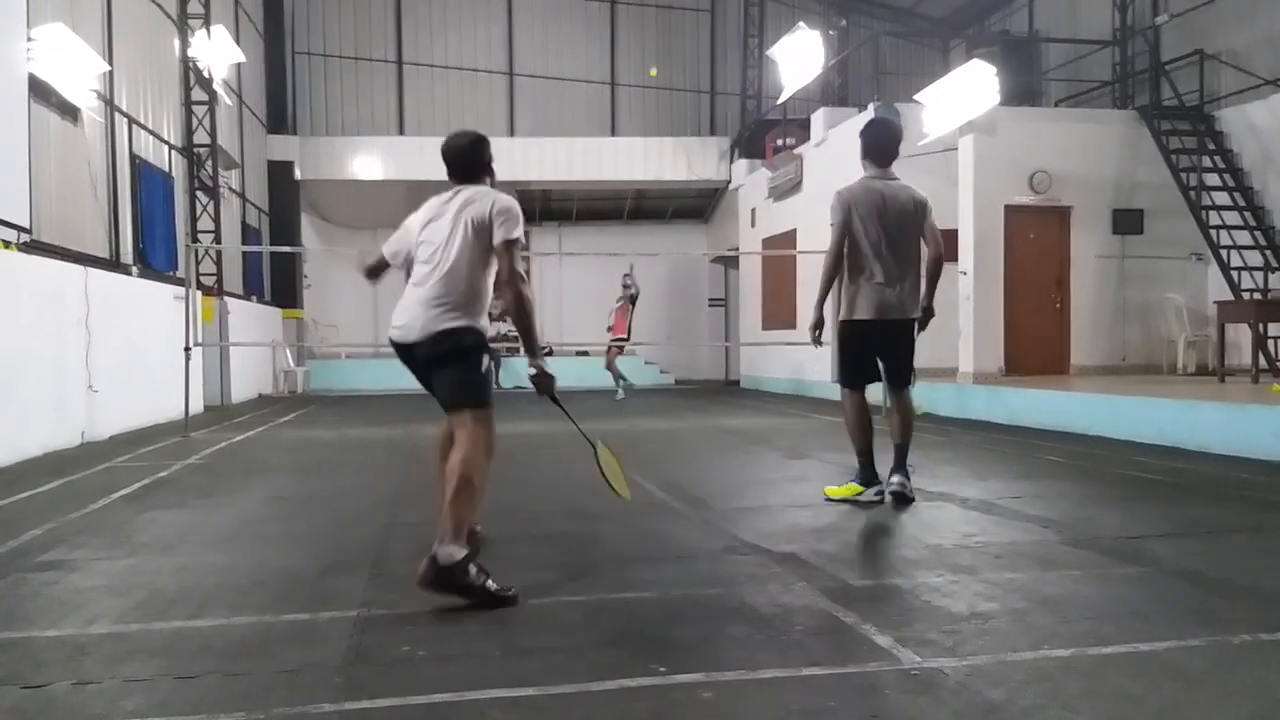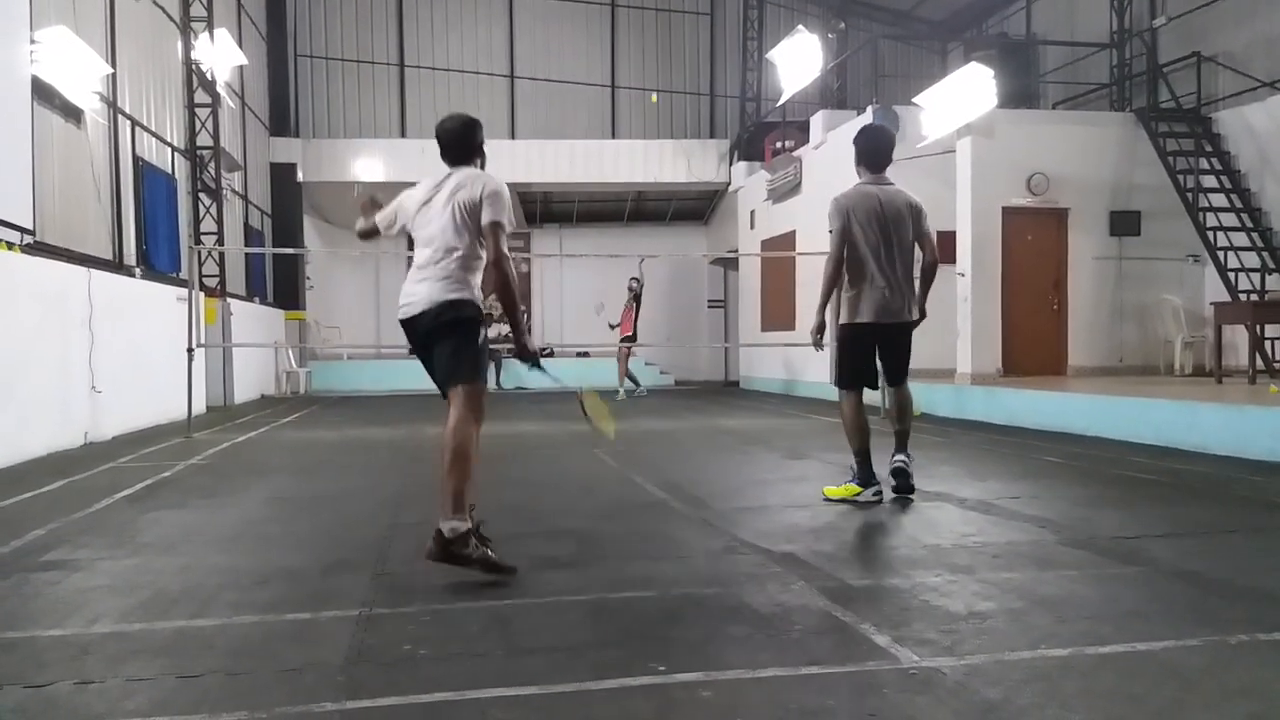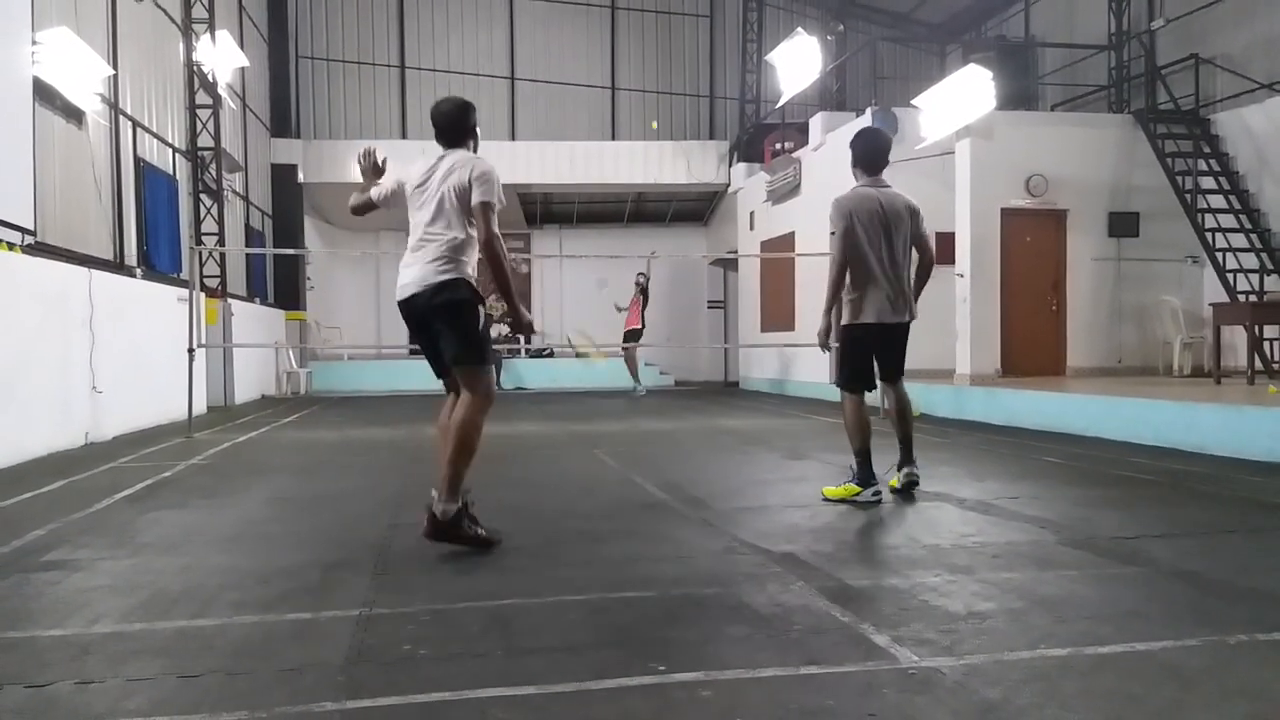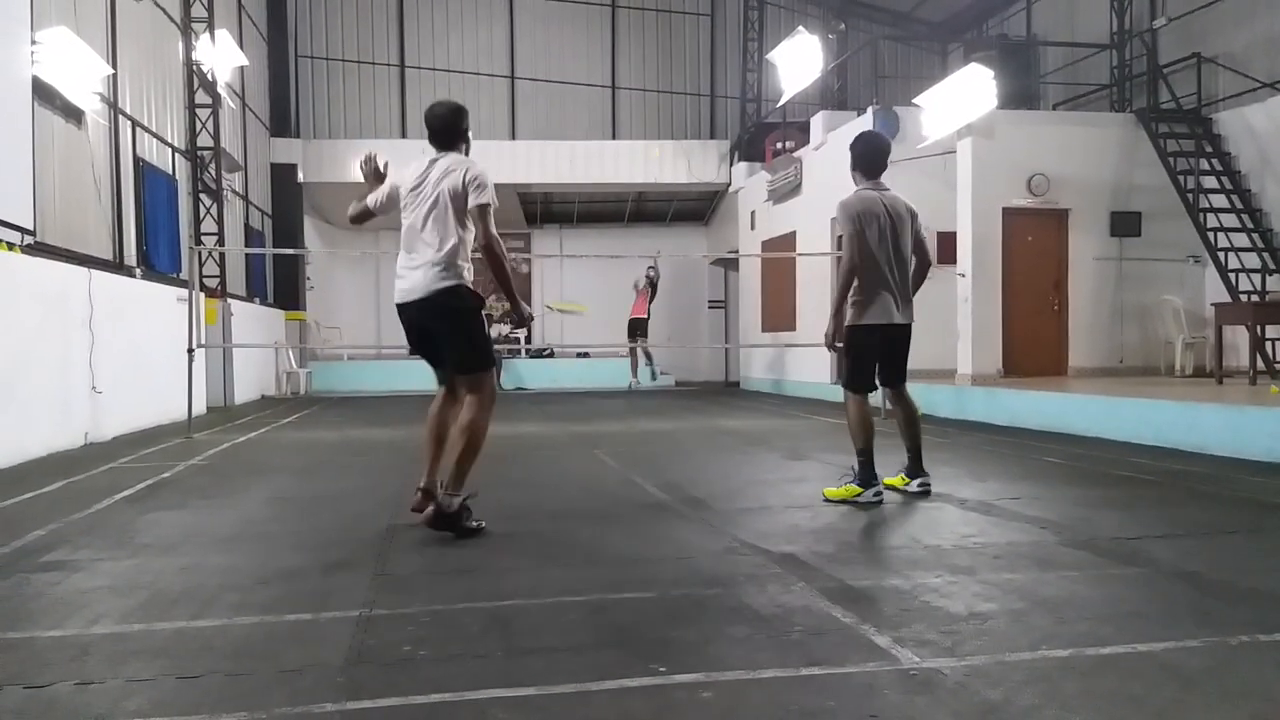
dt=0.1s
person 1, frame 1
left shoulder: (424, 213)
right shoulder: (500, 204)
left elbow: (373, 268)
right elbow: (512, 280)
left wrist: (389, 256)
right wrist: (535, 358)
left hip: (406, 330)
right hip: (451, 330)
left knee: (460, 417)
right knee: (477, 438)
left ankle: (455, 530)
right ankle: (449, 559)
person 1, frame 2
left shoulder: (418, 193)
right shoulder: (488, 186)
left elbow: (365, 229)
right elbow: (497, 261)
left wrist: (370, 211)
right wrist: (518, 331)
left hip: (412, 308)
right hip: (452, 304)
left knee: (458, 400)
right knee: (466, 410)
left ankle: (454, 517)
right ankle: (454, 531)
person 1, frame 3
left shoulder: (413, 173)
right shoulder: (479, 170)
left elbow: (357, 205)
right elbow: (488, 241)
left wrist: (370, 177)
right wrist: (515, 308)
left hip: (410, 292)
right hip: (447, 286)
left knee: (458, 392)
right knee: (479, 392)
left ankle: (446, 501)
right ankle: (449, 509)
person 1, frame 4
left shoulder: (407, 178)
right shoulder: (471, 173)
left elbow: (355, 215)
right elbow: (487, 241)
left wrist: (373, 185)
right wrist: (516, 303)
left hip: (407, 296)
right hip: (446, 291)
left knee: (451, 389)
right knee: (481, 394)
left ankle: (429, 488)
right ankle: (449, 502)
person 2, frame 1
left shoulder: (847, 196)
right shoulder: (915, 198)
left elbow: (835, 255)
right elbow: (936, 254)
left wrist: (819, 308)
right wrist: (928, 300)
left hip: (859, 309)
right hip: (904, 310)
left knee: (853, 391)
right knee: (899, 391)
left ankle: (868, 479)
right ankle: (900, 470)
person 2, frame 2
left shoulder: (844, 202)
right shoulder: (910, 203)
left elbow: (835, 261)
right elbow: (931, 258)
left wrist: (820, 312)
right wrist: (920, 301)
left hip: (858, 312)
right hip: (900, 312)
left knee: (850, 393)
right knee: (898, 386)
left ankle: (865, 480)
right ankle: (901, 455)
person 2, frame 3
left shoulder: (845, 203)
right shoulder: (906, 204)
left elbow: (839, 262)
right elbow: (927, 258)
left wrist: (827, 315)
right wrist: (912, 298)
left hip: (861, 312)
right hip: (898, 313)
left knee: (852, 393)
right knee: (894, 384)
left ankle: (865, 480)
right ankle: (907, 464)
person 2, frame 4
left shoulder: (851, 205)
right shoulder: (904, 207)
left elbow: (849, 263)
right elbow: (924, 260)
left wrist: (834, 317)
left hip: (865, 314)
right hip: (900, 315)
left knee: (855, 393)
right knee: (897, 389)
left ankle: (866, 480)
right ankle: (916, 472)
